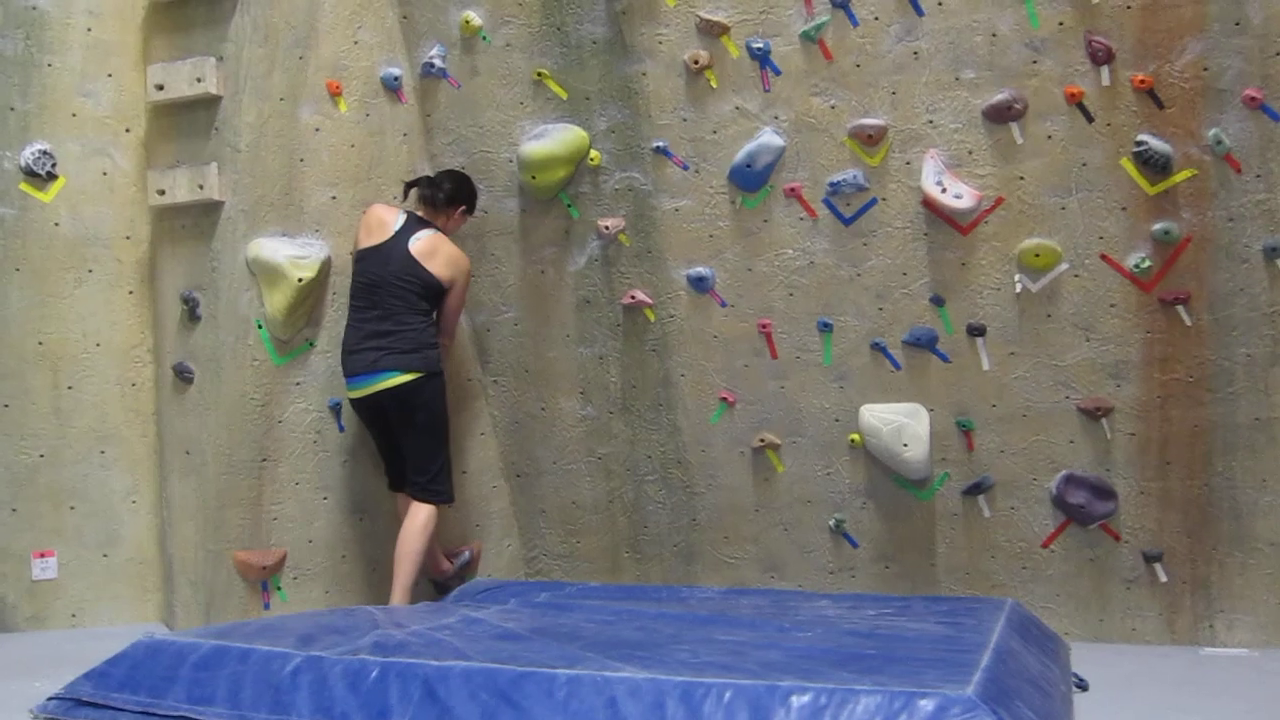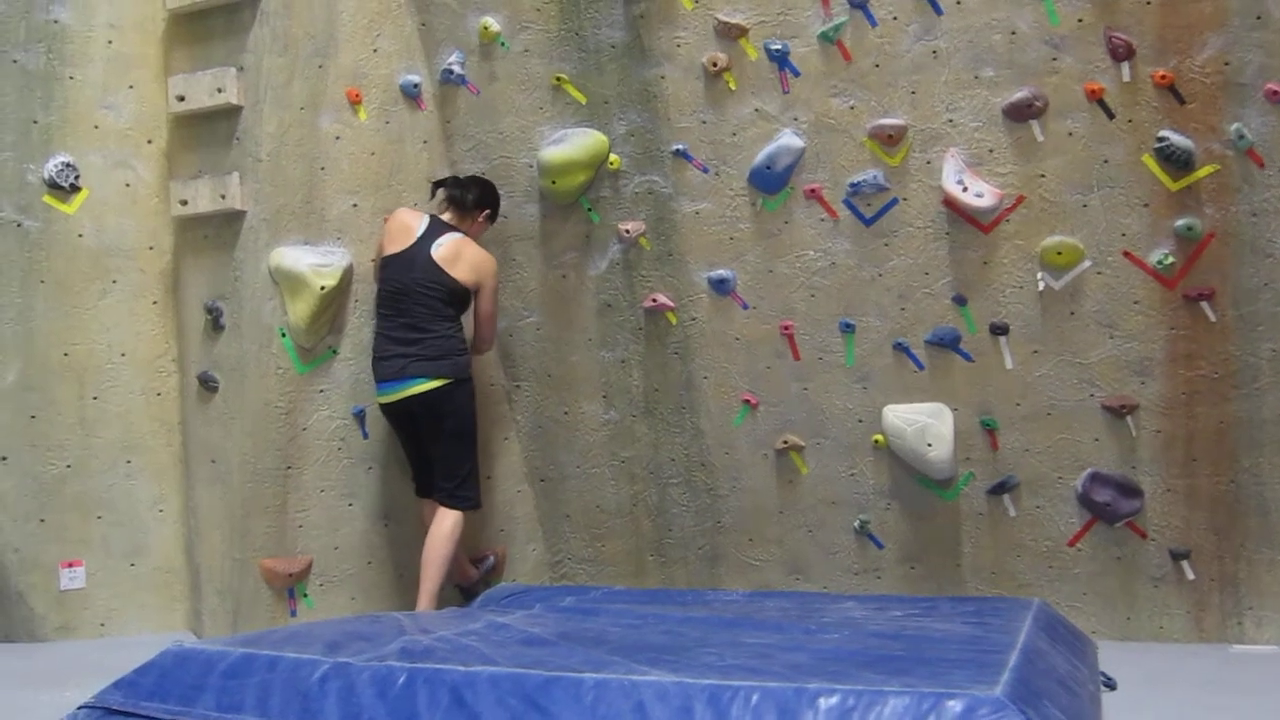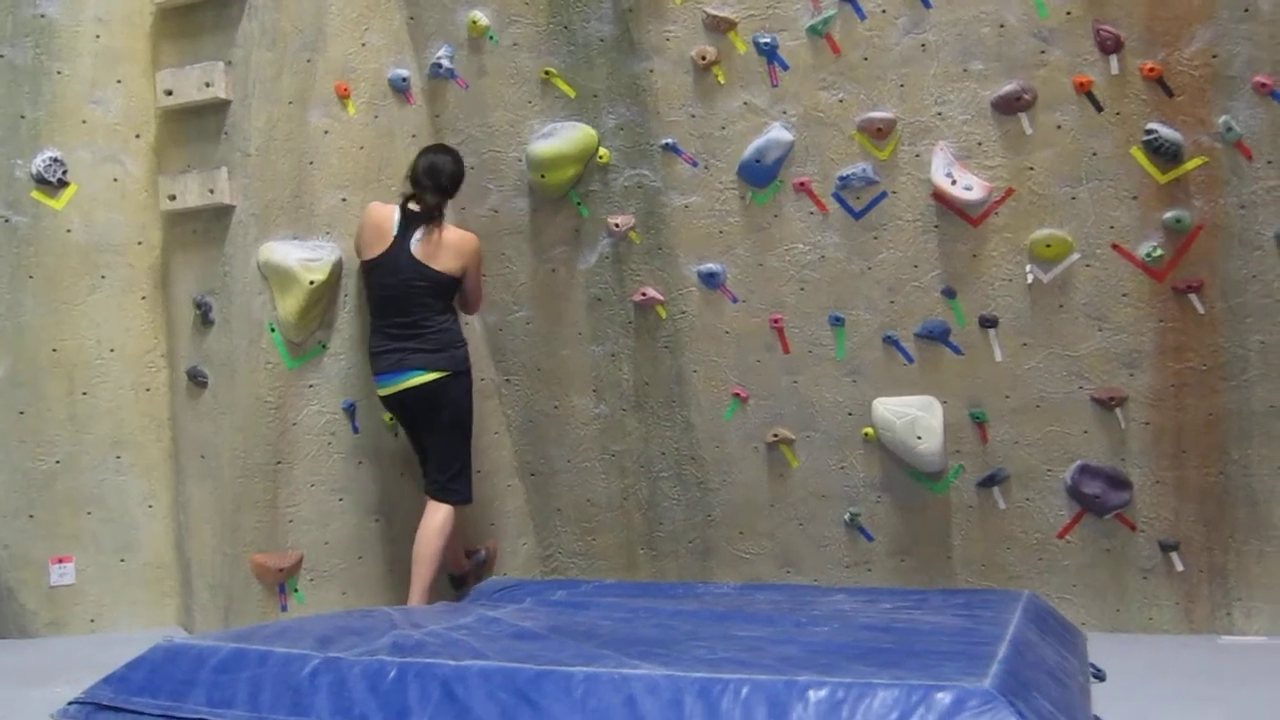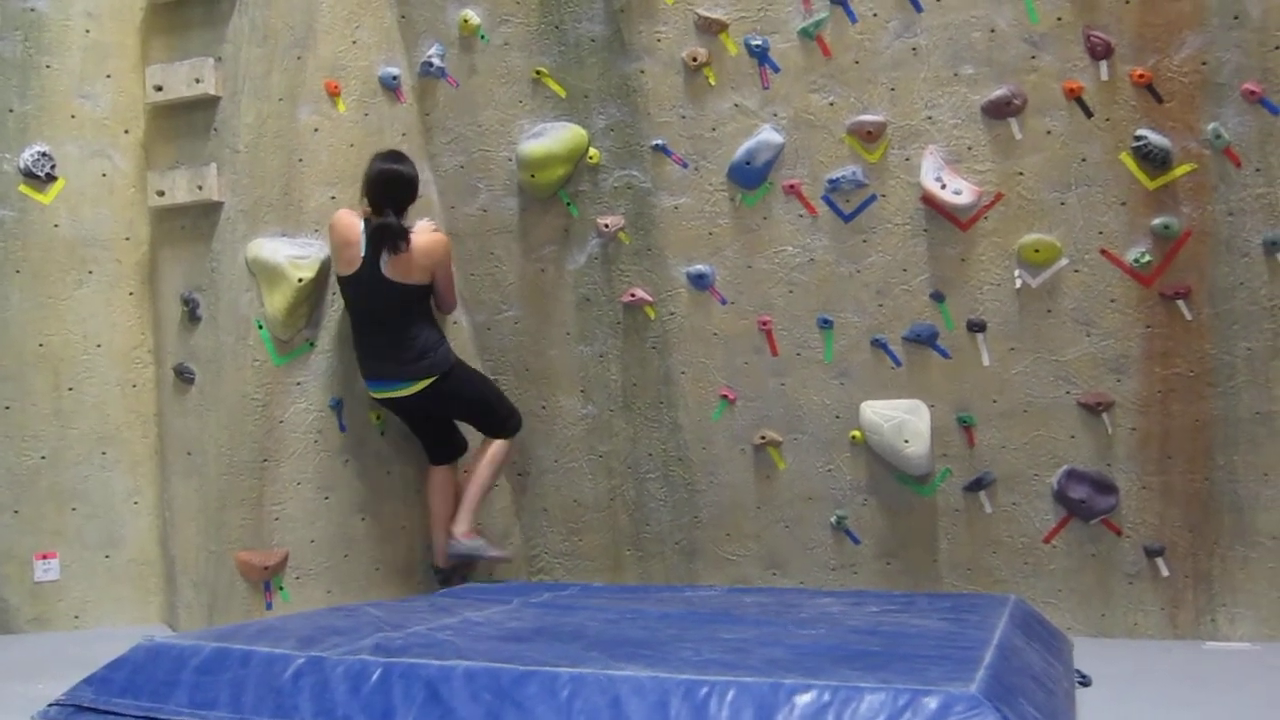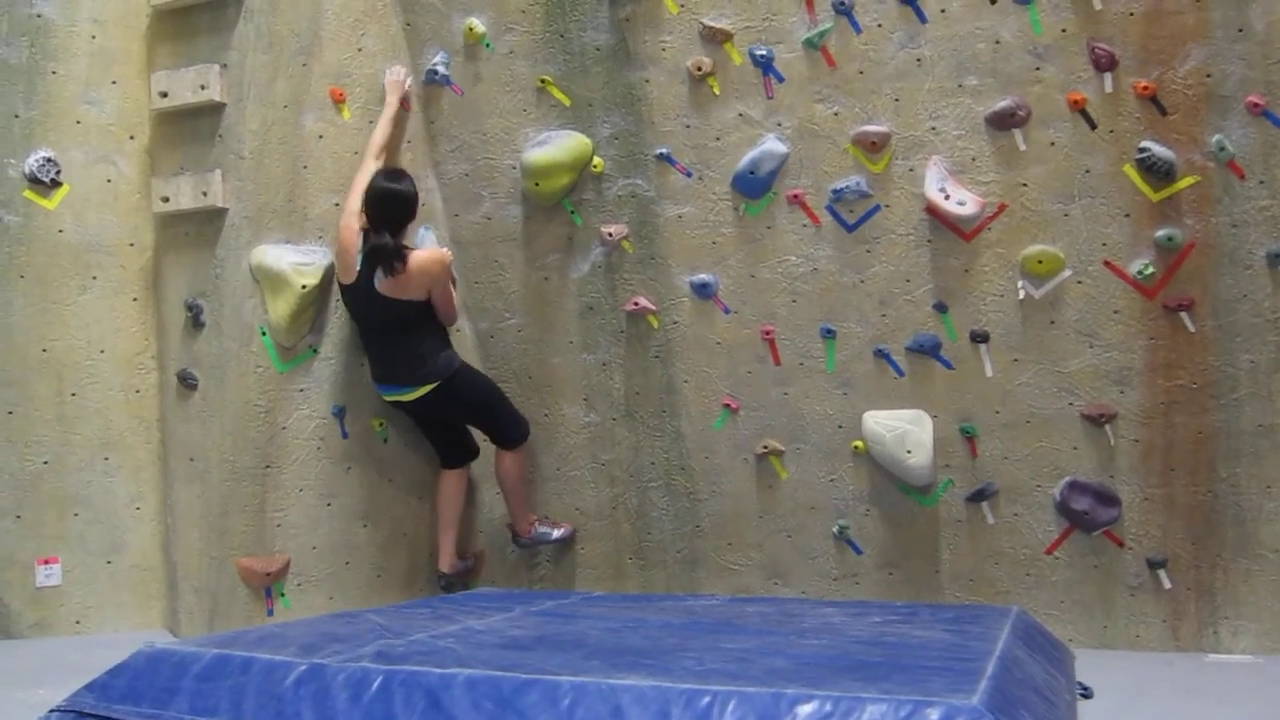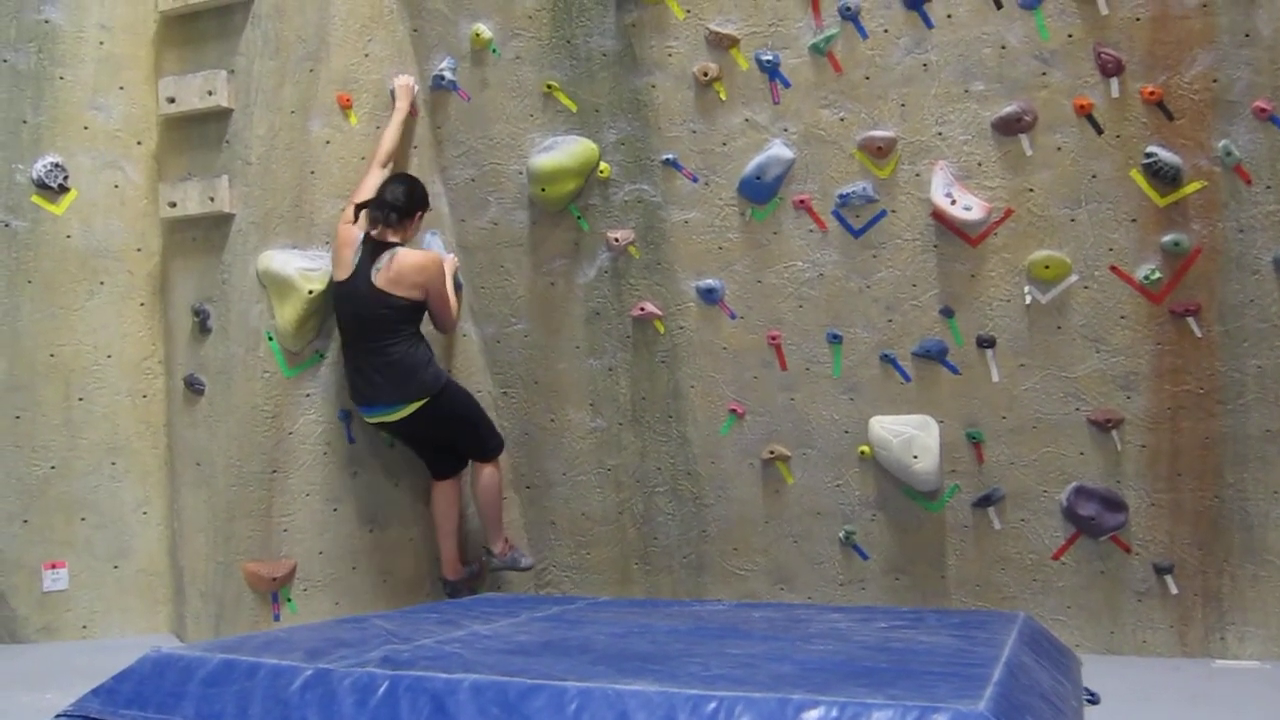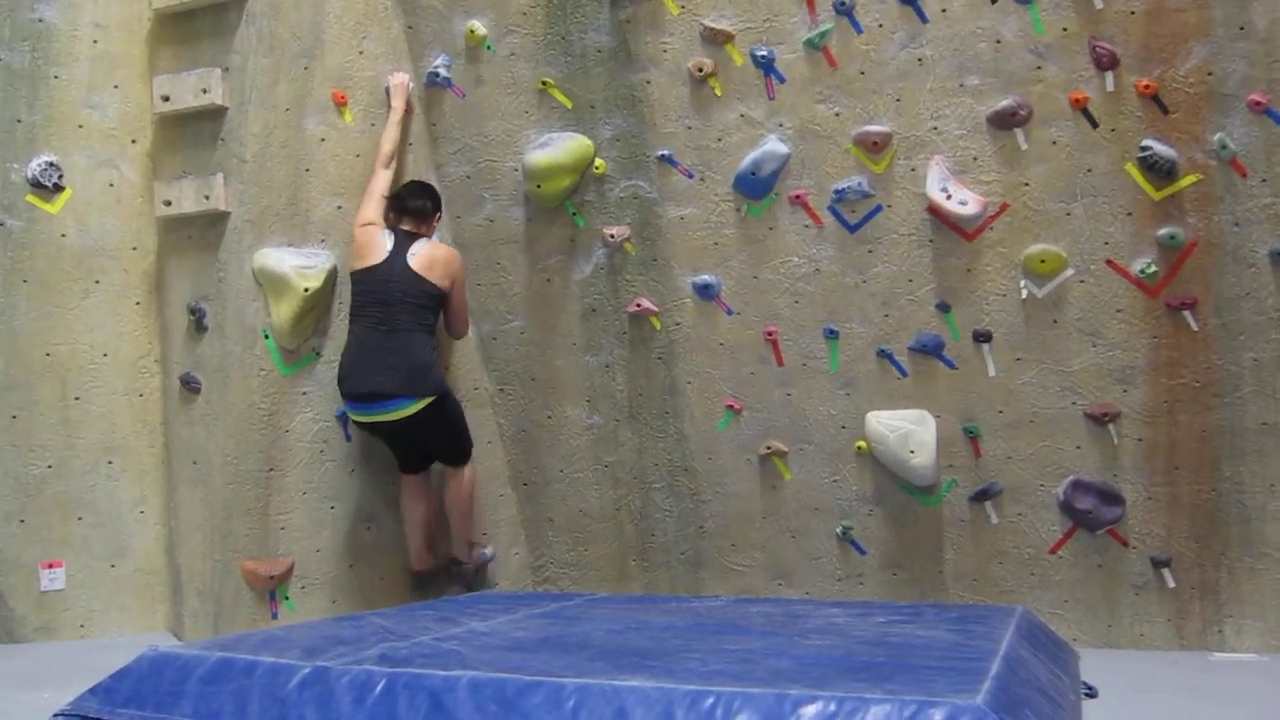
dt=0.7s
person 1, frame 1
left shoulder: (375, 216)
right shoulder: (455, 258)
right elbow: (445, 335)
left hip: (360, 377)
right hip: (412, 374)
left knee: (406, 482)
right knee: (426, 492)
left ankle: (441, 568)
right ankle: (397, 608)
person 1, frame 2
left shoulder: (400, 221)
right shoulder: (481, 261)
right elbow: (484, 341)
left hip: (389, 383)
right hip: (443, 380)
left knee: (431, 489)
right knee: (453, 498)
left ankle: (466, 574)
right ankle: (423, 612)
person 1, frame 3
left shoulder: (374, 216)
right shoulder: (463, 243)
left hip: (389, 376)
right hip: (441, 372)
left knee: (438, 476)
right knee: (445, 490)
left ankle: (459, 565)
right ankle: (414, 610)
person 1, frame 4
left shoulder: (342, 228)
right shoulder: (432, 243)
left hip: (378, 381)
right hip: (430, 371)
left knee: (443, 451)
right knee: (504, 424)
left ankle: (445, 556)
right ankle: (463, 530)
person 1, frame 5
left shoulder: (347, 241)
right shoulder: (427, 263)
left elbow: (372, 161)
right elbow: (449, 317)
left wrist: (393, 100)
left hip: (392, 387)
right hip: (438, 379)
left knee: (455, 456)
right knee: (513, 435)
left ankle: (448, 565)
right ankle: (524, 528)
person 1, frame 6
left shoulder: (347, 240)
right shoulder: (422, 263)
left elbow: (379, 166)
right elbow: (448, 323)
left wrist: (401, 106)
right wrist: (447, 274)
left hip: (370, 402)
right hip: (418, 393)
left knee: (445, 467)
right knee: (486, 452)
left ankle: (454, 572)
right ankle: (498, 549)
person 1, frame 7
left shoulder: (366, 237)
right shoulder: (445, 258)
left elbow: (383, 166)
right elbow: (459, 329)
left wrist: (398, 105)
left hip: (358, 397)
right hip: (415, 392)
left knee: (414, 466)
right knee: (458, 459)
left ankle: (421, 564)
right ankle: (464, 555)
